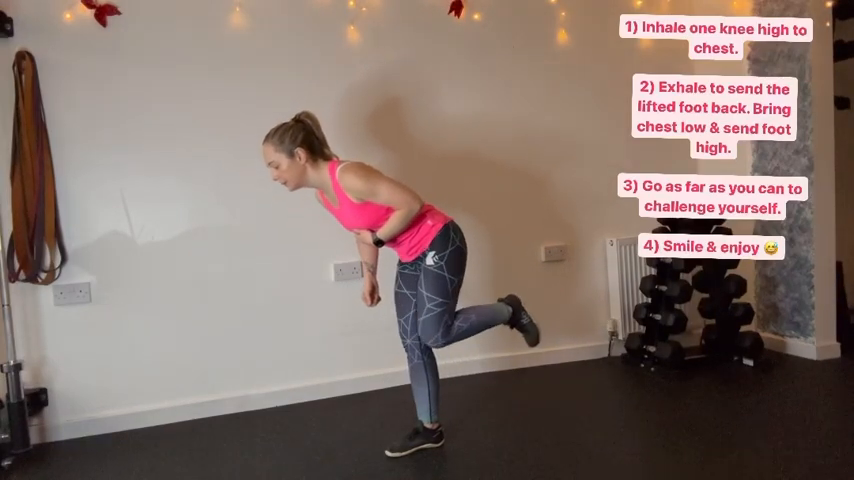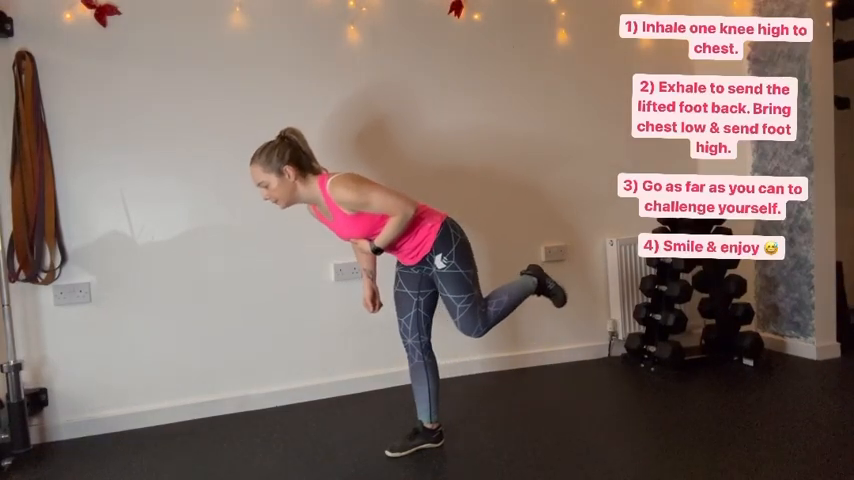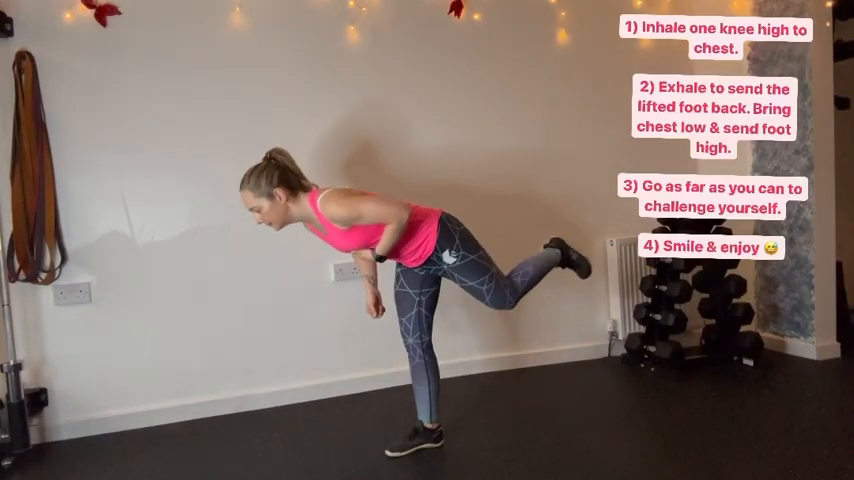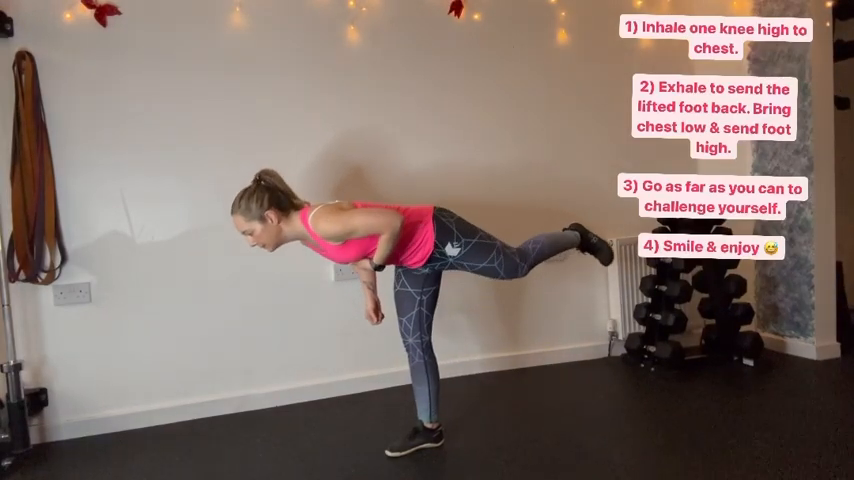
dt=0.5s
person 1, frame 1
left shoulder: (349, 176)
right shoulder: (323, 194)
left elbow: (412, 204)
left wrist: (378, 238)
right wrist: (369, 276)
left hip: (439, 244)
right hip: (411, 258)
left knee: (434, 333)
right knee: (413, 343)
left ankle: (509, 311)
right ankle: (429, 428)
person 1, frame 2
left shoulder: (339, 189)
right shoulder: (315, 207)
left elbow: (406, 209)
left wrist: (376, 246)
right wrist: (369, 282)
left hip: (439, 244)
right hip: (411, 261)
left knee: (475, 323)
right knee: (414, 344)
left ankle: (533, 281)
right ankle: (429, 429)
person 1, frame 3
left shoulder: (332, 206)
right shoulder: (311, 221)
left elbow: (400, 214)
left wrist: (378, 254)
right wrist: (371, 288)
left hip: (440, 242)
right hip: (413, 261)
left knee: (504, 296)
right knee: (415, 345)
left ankle: (557, 254)
right ankle: (429, 428)
person 1, frame 4
left shoulder: (322, 223)
right shoulder: (307, 236)
left elbow: (393, 221)
left wrist: (377, 261)
right wrist: (370, 295)
left hip: (438, 237)
right hip: (414, 260)
left knee: (516, 265)
right knee: (415, 343)
left ankle: (578, 238)
right ankle: (429, 428)
